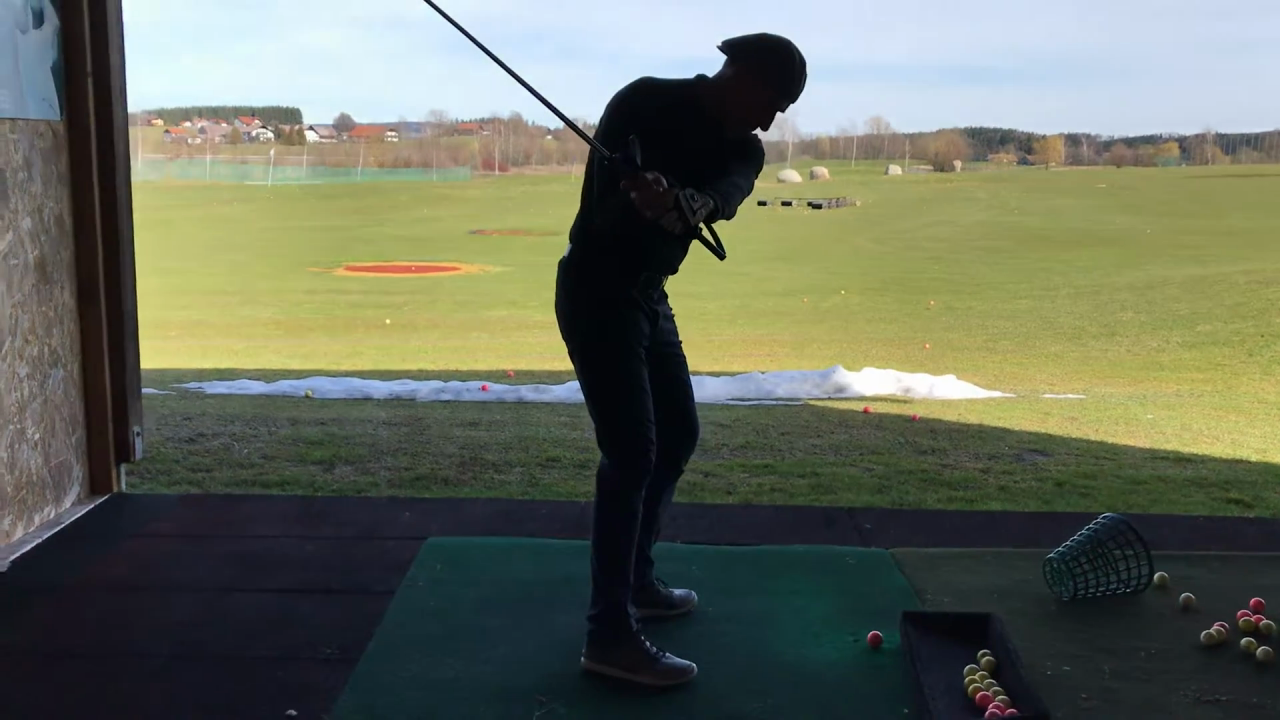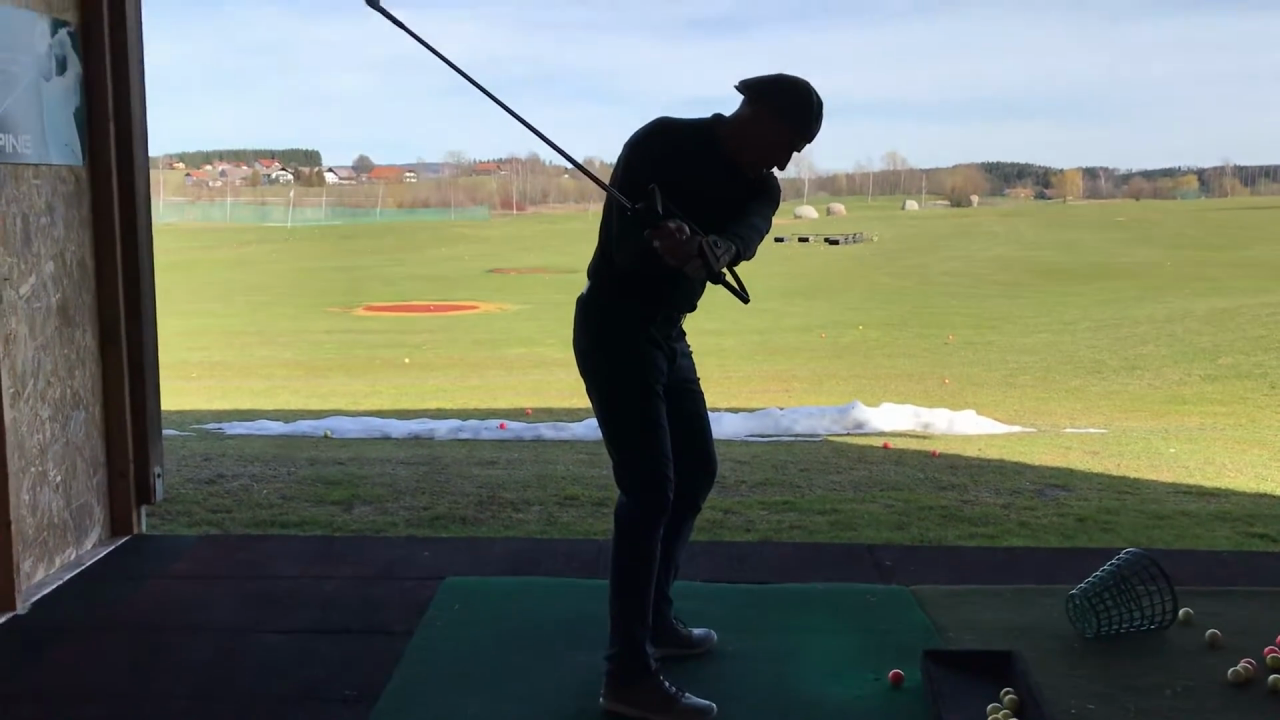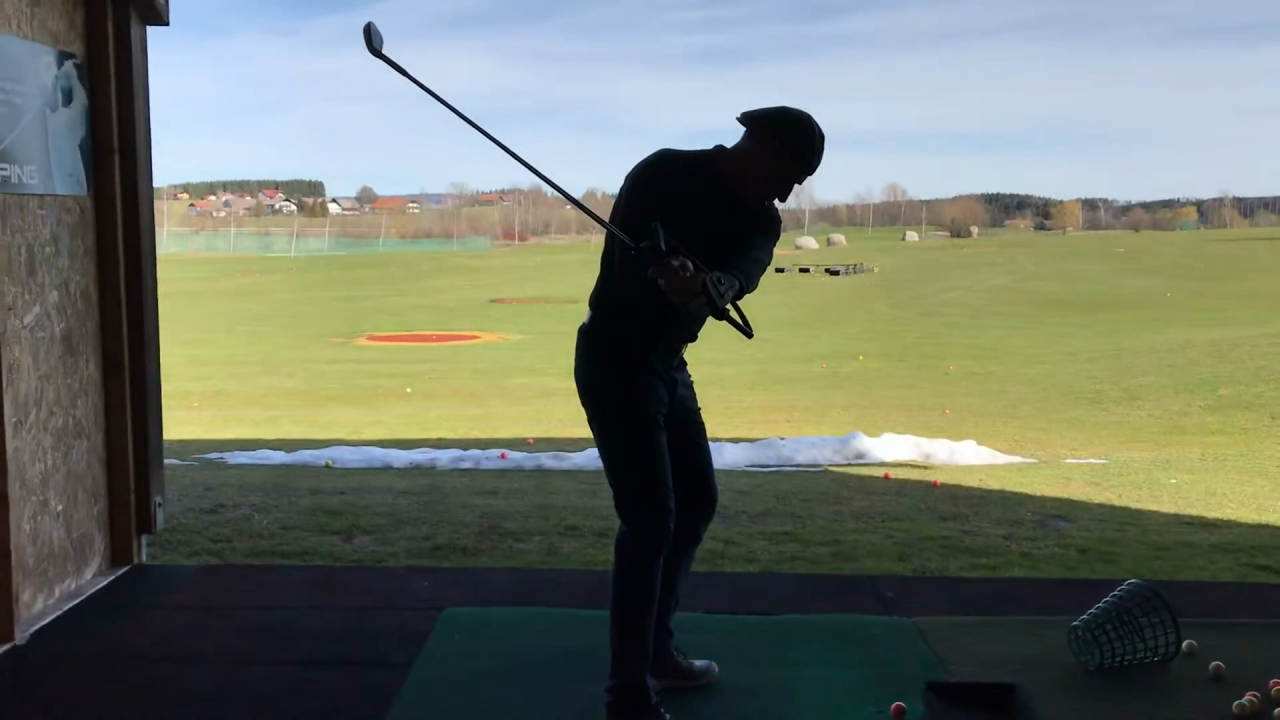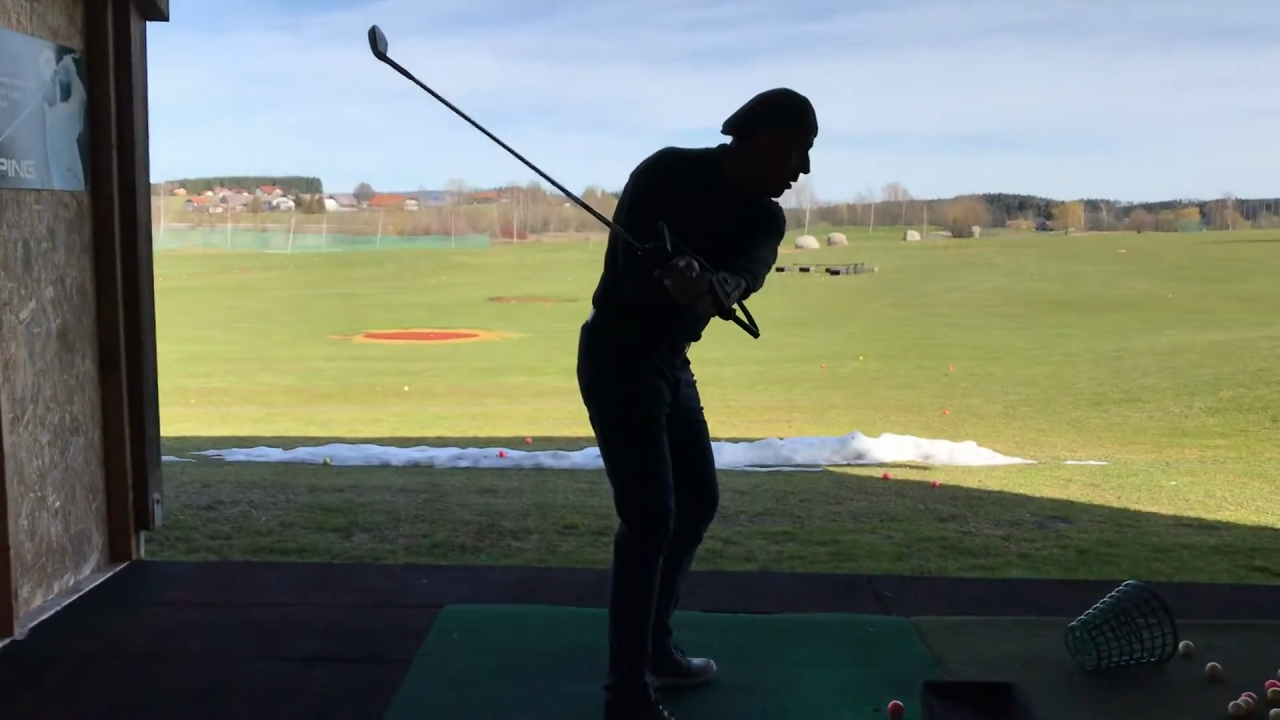
dt=1s
person 1, frame 1
left shoulder: (743, 148)
right shoulder: (643, 103)
left elbow: (724, 198)
right elbow: (604, 211)
left wrist: (679, 204)
right wrist: (646, 205)
left hip: (647, 292)
right hip: (597, 290)
left knee: (677, 435)
right knee: (631, 452)
left ankle: (635, 580)
right ankle: (609, 634)
person 1, frame 2
left shoulder: (759, 185)
right shoulder: (661, 143)
left elbow: (746, 237)
right elbow: (623, 244)
left wrist: (710, 249)
right wrist: (667, 249)
left hip: (666, 330)
right hip: (615, 328)
left knee: (695, 472)
right knee: (649, 490)
left ankle: (653, 619)
person 1, frame 3
left shoulder: (760, 218)
right shoulder: (661, 175)
left elbow: (747, 270)
right elbow: (625, 276)
left wrist: (712, 284)
right wrist: (667, 285)
left hip: (666, 361)
right hip: (616, 359)
left knee: (696, 502)
right knee: (650, 521)
left ankle: (655, 650)
person 1, frame 4
left shoulder: (764, 215)
right shoulder: (666, 174)
left elbow: (752, 269)
right elbow: (629, 276)
left wrist: (719, 286)
right wrist: (675, 285)
left hip: (670, 359)
right hip: (619, 357)
left knee: (697, 502)
right knee: (650, 519)
left ankle: (654, 649)
